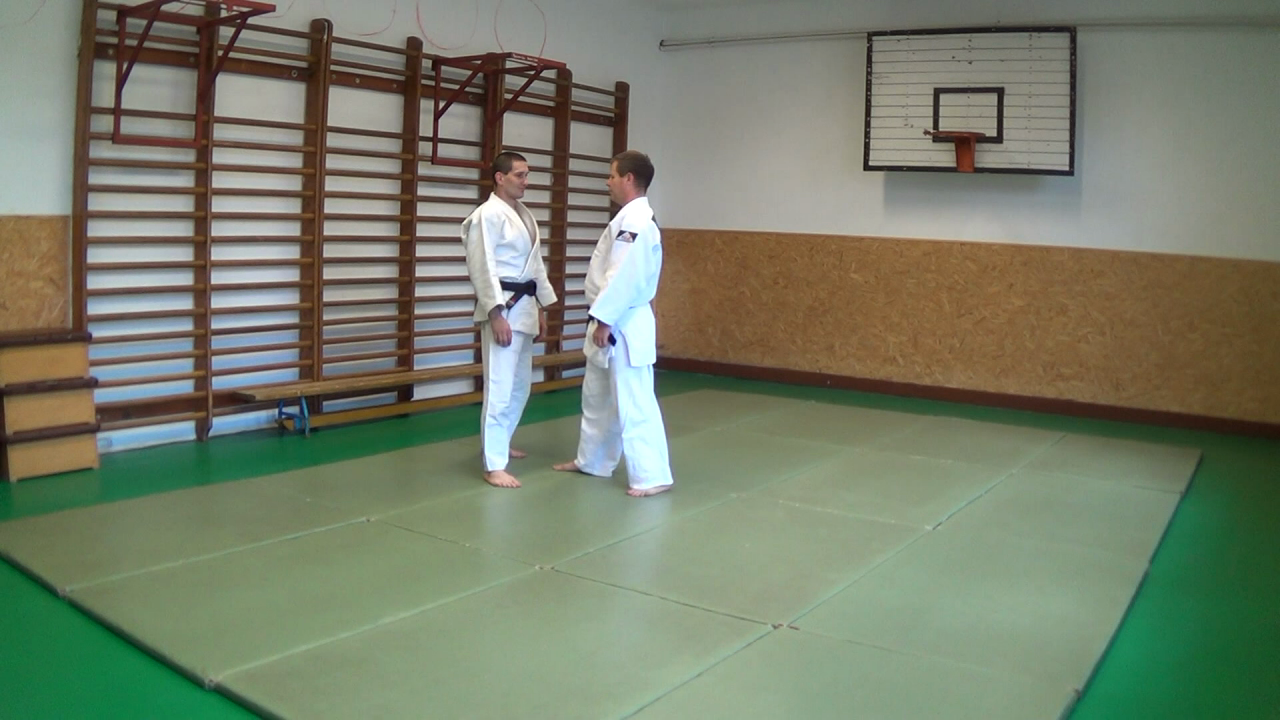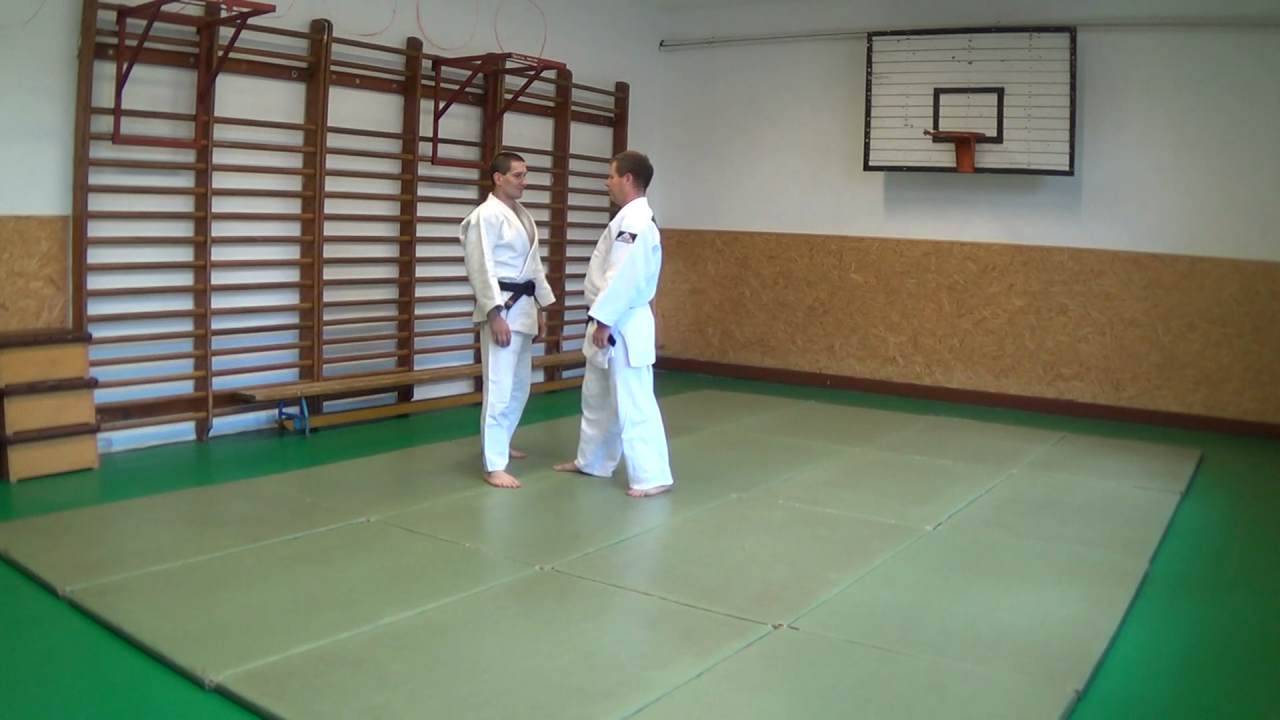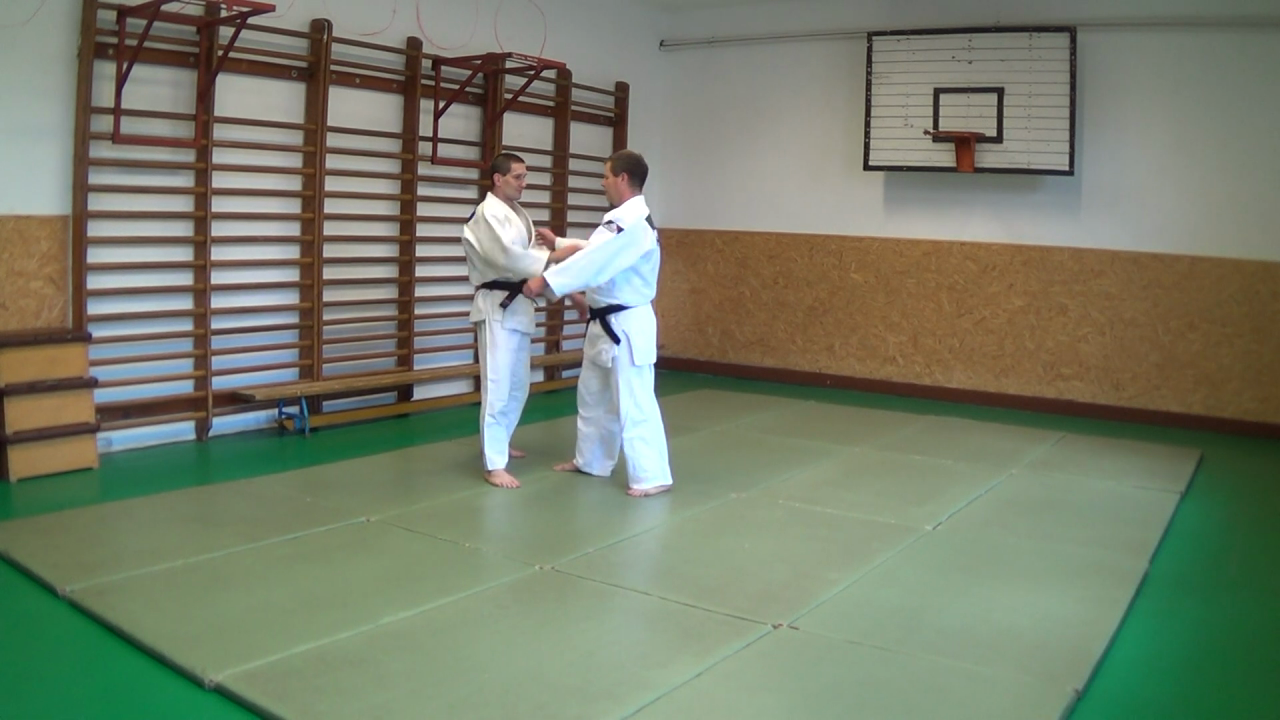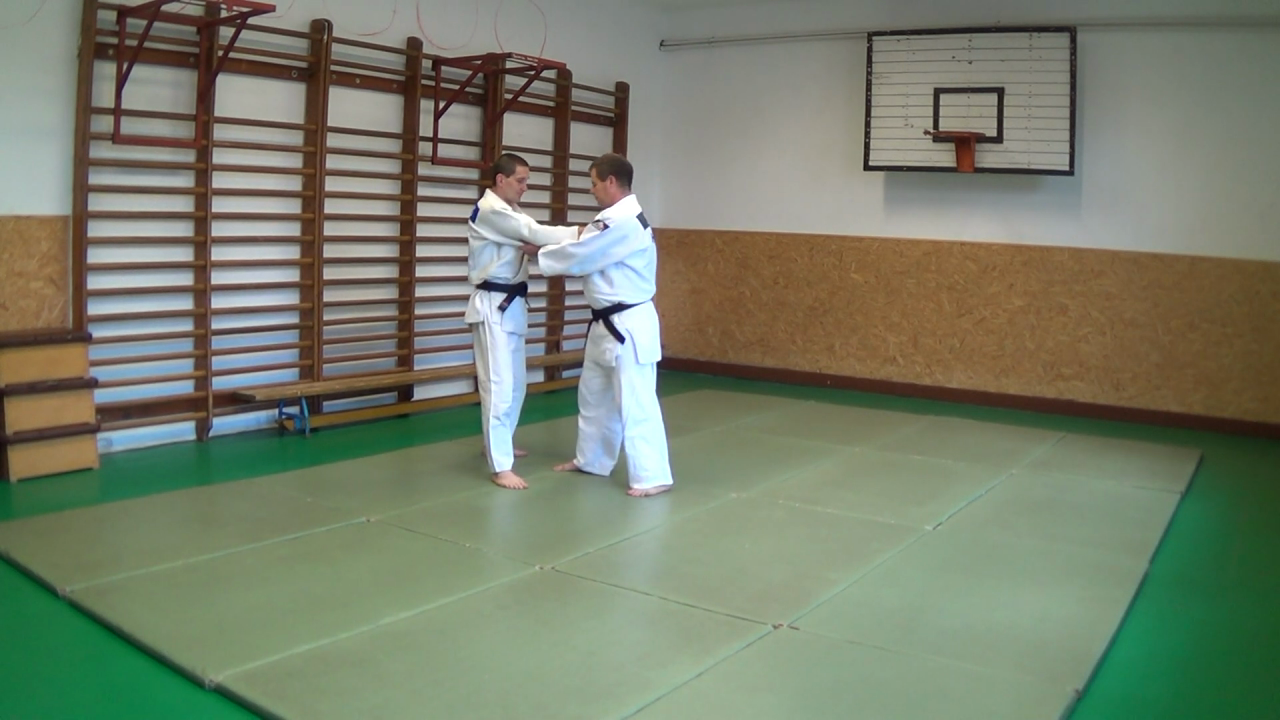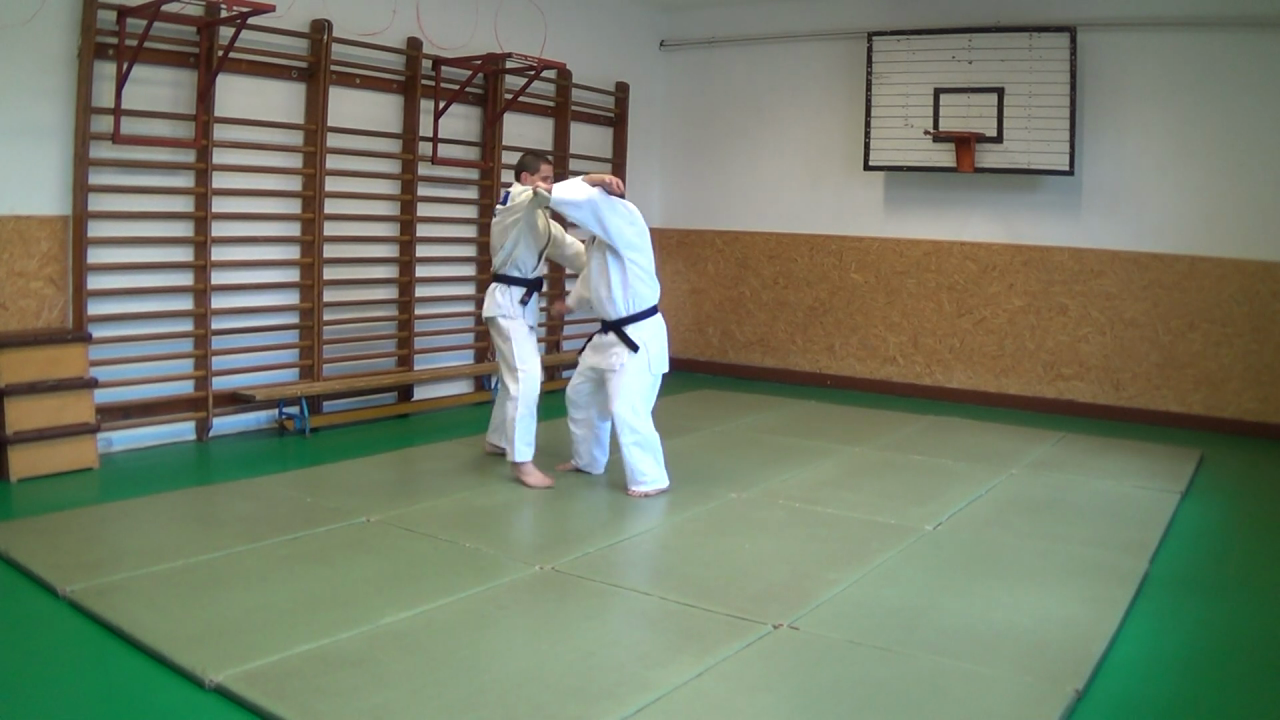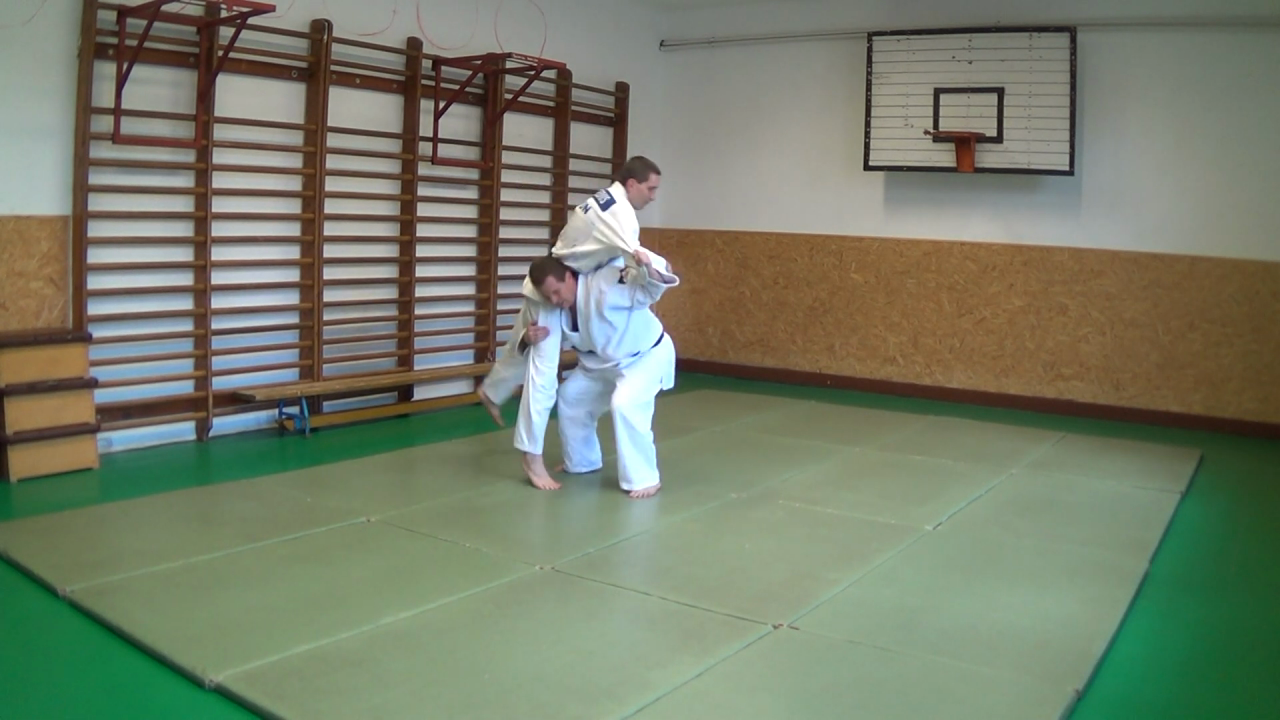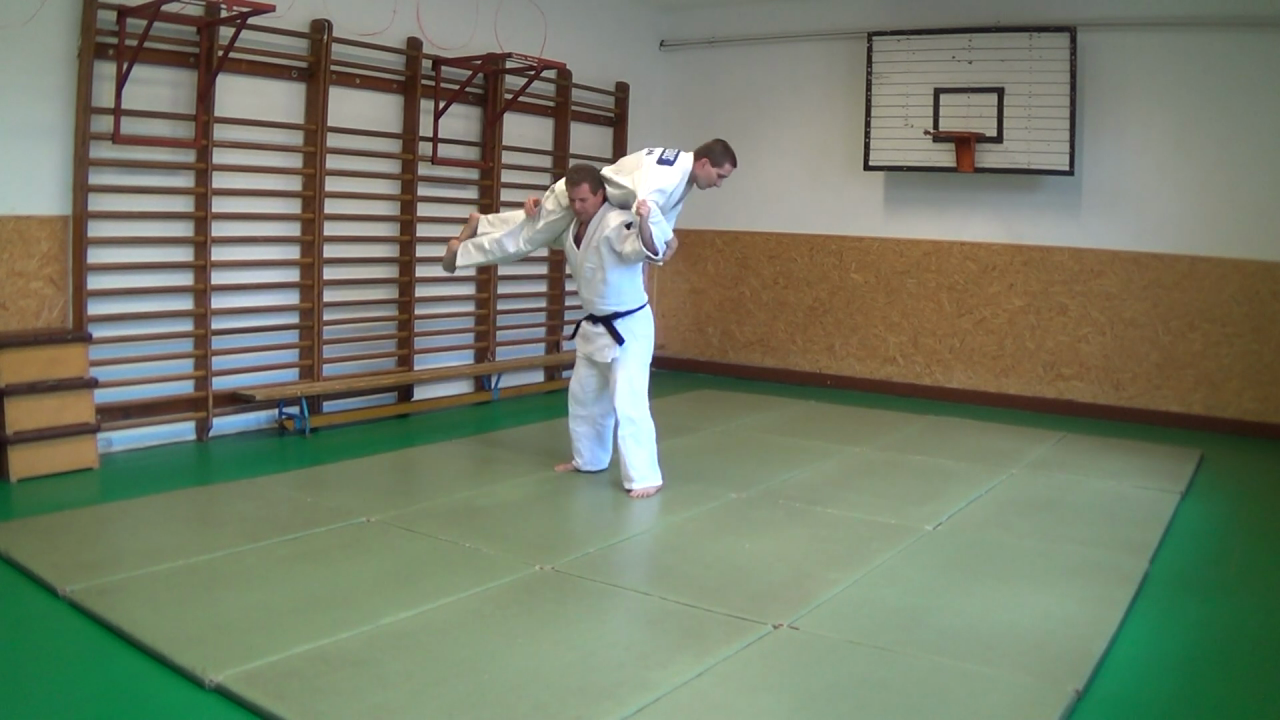
dt=0.7s
person 1, frame 1
left shoulder: (524, 215)
right shoulder: (487, 215)
right elbow: (482, 268)
left wrist: (541, 308)
right wrist: (496, 314)
left hip: (524, 305)
right hip: (502, 306)
left knee: (520, 384)
right knee: (499, 386)
left ankle: (500, 443)
right ankle: (493, 465)
person 1, frame 2
left shoulder: (522, 215)
right shoulder: (485, 216)
right elbow: (481, 269)
left wrist: (539, 308)
right wrist: (495, 314)
left hip: (524, 306)
right hip: (501, 307)
left knee: (519, 384)
right knee: (500, 386)
left ankle: (500, 443)
right ankle: (494, 465)
person 1, frame 3
left shoulder: (518, 215)
right shoulder: (489, 213)
left elbow: (535, 255)
right elbow: (509, 256)
right wrist: (557, 255)
left hip: (519, 305)
right hip: (496, 306)
left knee: (517, 384)
right knee: (497, 385)
left ankle: (497, 443)
right ankle: (495, 465)
person 1, frame 4
left shoulder: (510, 213)
right shoulder: (489, 211)
left elbow: (532, 241)
right elbow: (536, 234)
left wrist: (580, 237)
right wrist: (583, 232)
left hip: (510, 305)
right hip: (492, 307)
left knee: (514, 383)
right knee: (499, 386)
left ankle: (498, 443)
right ankle: (501, 467)
person 1, frame 5
left shoulder: (535, 210)
right shoulder: (514, 198)
left elbow: (563, 244)
right elbow: (545, 193)
left hip: (524, 301)
right hip: (508, 301)
left knee: (514, 375)
right knee: (526, 378)
left ankle: (500, 439)
right ankle: (522, 461)
person 1, frame 6
left shoulder: (607, 199)
right shoulder: (618, 209)
left elbow: (614, 254)
right elbow: (634, 254)
left knee: (523, 348)
right knee: (543, 372)
left ankle: (492, 392)
right ankle: (532, 456)
person 1, frame 7
left shoulder: (684, 175)
right shoulder: (669, 172)
left elbow: (666, 214)
right elbow: (646, 201)
left wrist: (665, 238)
right wrist: (663, 242)
left knee: (529, 222)
right knee: (522, 238)
left ankle: (478, 223)
right ankle: (460, 251)
person 2, frame 1
left shoulder: (634, 220)
right shoulder: (631, 218)
left elbow: (624, 278)
left wrist: (604, 321)
left hip: (624, 326)
right hip: (614, 323)
left knee: (634, 403)
right knee: (598, 397)
left ankle: (652, 476)
right ankle: (592, 461)
person 2, frame 2
left shoulder: (634, 221)
right shoulder: (631, 219)
left elbow: (623, 278)
left wrist: (604, 321)
left hip: (624, 326)
right hip: (614, 323)
left knee: (634, 404)
right knee: (597, 397)
left ankle: (652, 476)
right ankle: (592, 461)
person 2, frame 3
left shoulder: (629, 221)
right shoulder: (627, 218)
left elbow: (594, 261)
right elbow: (593, 252)
left wrist: (547, 279)
right wrist: (558, 243)
left hip: (626, 326)
right hip: (607, 324)
left knee: (634, 403)
right knee: (593, 395)
left ankle: (651, 476)
right ankle: (591, 460)
person 2, frame 4
left shoulder: (621, 222)
right shoulder: (622, 218)
left elbow: (578, 256)
right elbow: (588, 256)
left wrist: (539, 253)
right wrist: (547, 251)
left hip: (629, 325)
right hip: (608, 323)
left knee: (635, 402)
right knee: (594, 395)
left ankle: (651, 476)
right ankle: (591, 459)
person 2, frame 5
left shoulder: (624, 219)
right shoulder: (597, 236)
left elbow: (593, 199)
left wrist: (554, 192)
right wrist: (571, 302)
left hip: (639, 337)
right hip: (608, 335)
left knee: (625, 409)
right knee: (580, 395)
left ankle: (650, 479)
right ankle: (588, 461)
person 2, frame 6
left shoulder: (603, 285)
left elbow: (648, 287)
left wrist: (648, 266)
left hip: (649, 356)
left knee: (625, 406)
right knee: (570, 396)
left ankle: (643, 479)
right ankle: (583, 462)
person 2, frame 7
left shoulder: (618, 222)
right shoulder: (572, 226)
left elbow: (648, 248)
right elbow: (540, 241)
left wrist: (644, 225)
left hip: (629, 325)
right hip: (596, 327)
left knee: (629, 401)
right knee: (585, 395)
left ankle: (645, 476)
right ankle: (589, 459)
